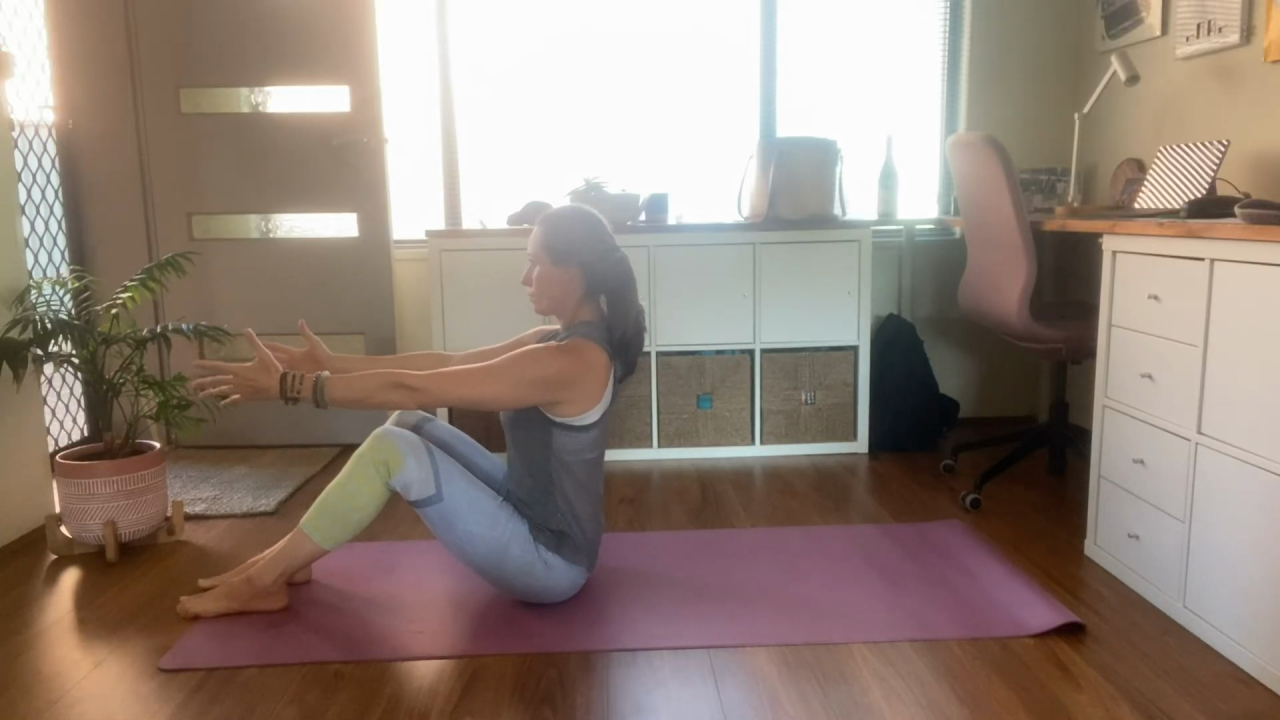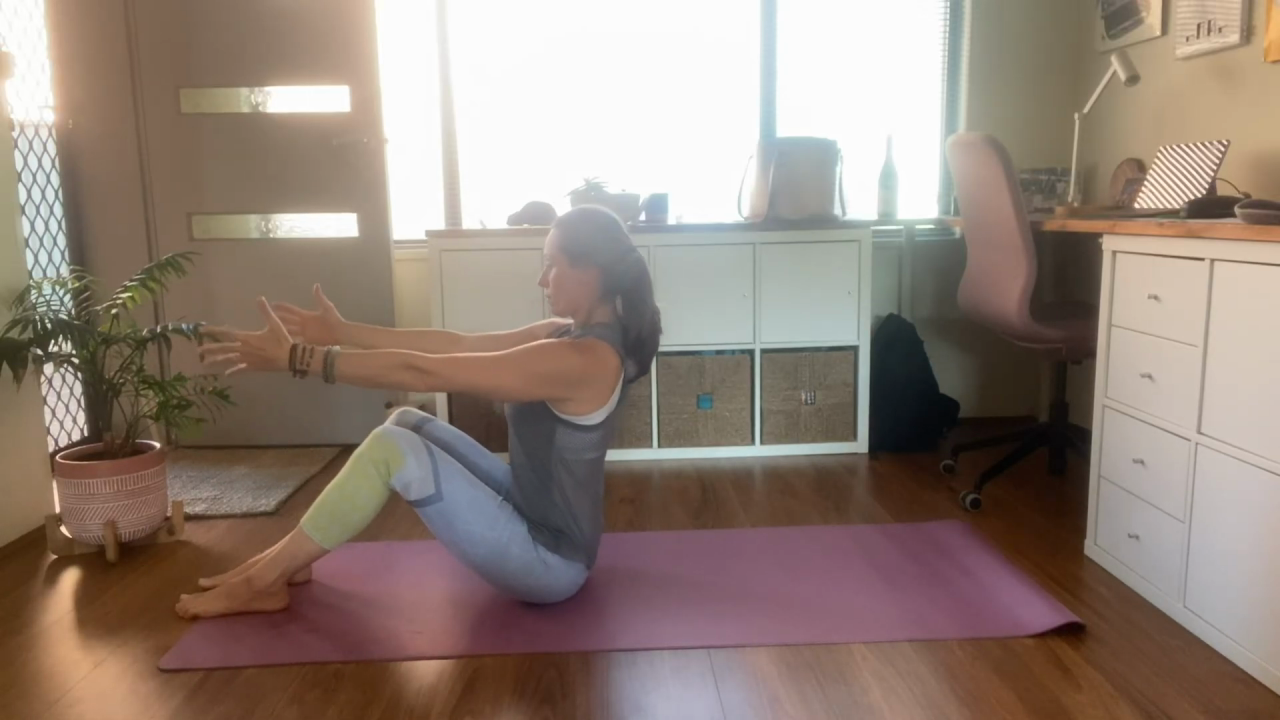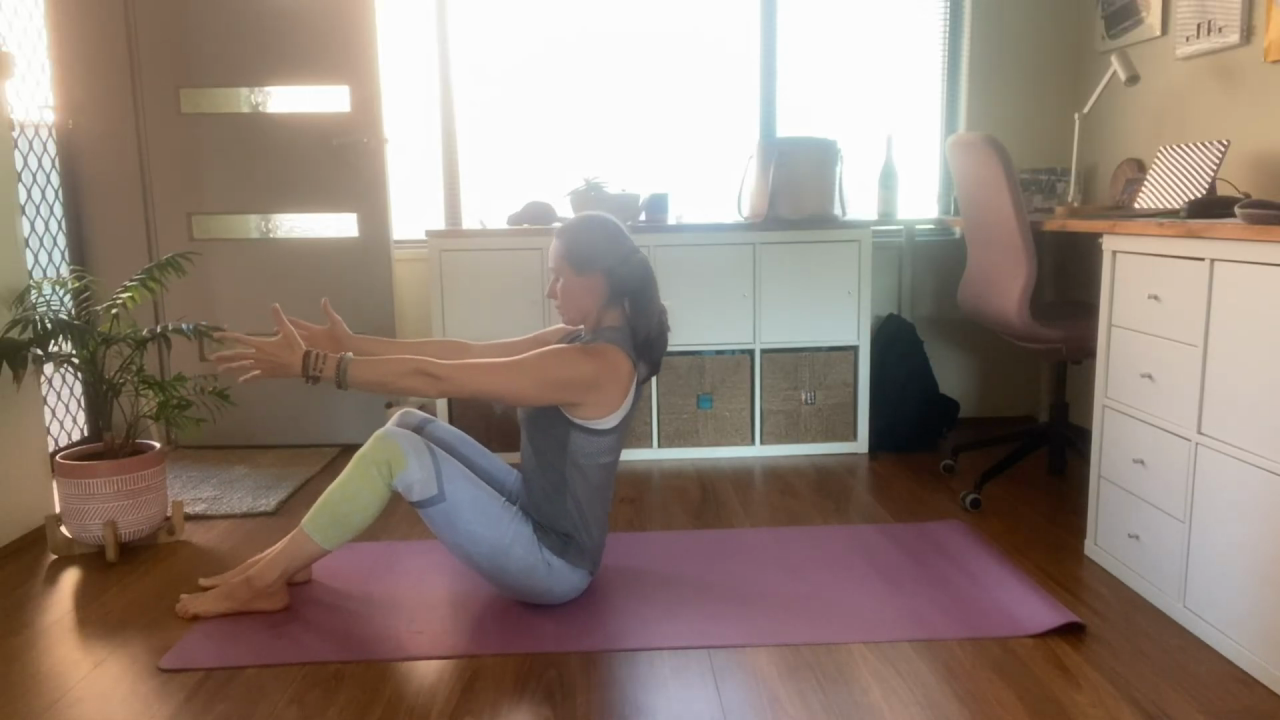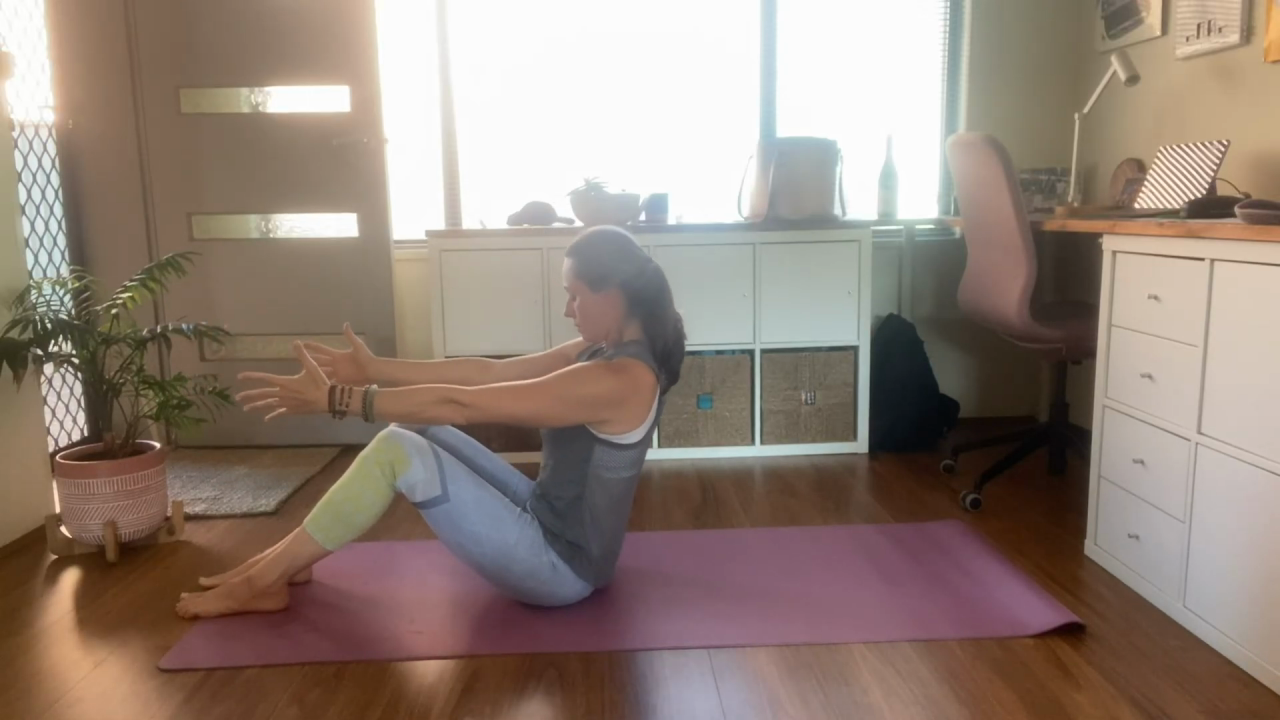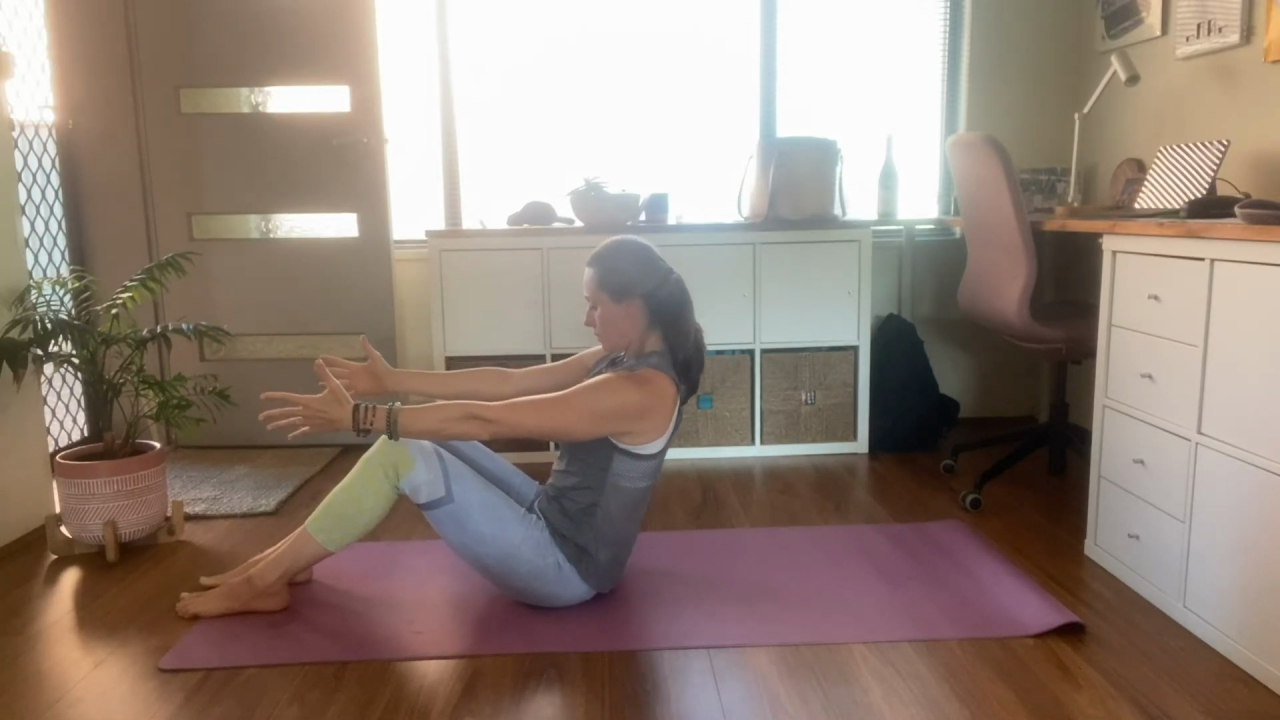
dt=0.5s
person 1, frame 1
left shoulder: (568, 362)
right shoulder: (568, 342)
left elbow: (414, 390)
right elbow: (449, 365)
left wrist: (288, 386)
right wrist: (333, 363)
left hip: (550, 561)
right hip: (536, 518)
left knee: (390, 450)
right knee: (407, 427)
left ankle: (262, 582)
right ankle: (282, 560)
person 1, frame 2
left shoulder: (580, 359)
right shoulder: (575, 337)
left elbow: (424, 373)
right elbow: (458, 347)
left wrist: (298, 358)
right wrist: (344, 333)
left hip: (549, 561)
right hip: (538, 520)
left knee: (389, 450)
right knee: (407, 424)
left ankle: (261, 583)
right ankle: (285, 559)
person 1, frame 3
left shoulder: (592, 366)
right shoulder: (588, 342)
left elbow: (438, 379)
right elbow: (469, 353)
left wrist: (311, 364)
right wrist: (354, 344)
left hip: (553, 561)
right hip: (541, 520)
left knee: (392, 451)
right knee: (408, 426)
left ankle: (261, 583)
right ankle: (283, 560)
person 1, frame 4
left shoulder: (616, 381)
right shoulder: (606, 352)
left elbow: (463, 406)
right elbow: (492, 373)
left wrist: (335, 398)
right wrist: (376, 368)
left hip: (559, 566)
right hip: (550, 525)
left knee: (396, 453)
right knee: (413, 432)
left ankle: (262, 583)
right ankle: (285, 559)
person 1, frame 5
left shoulder: (638, 392)
right shoulder: (624, 361)
left elbow: (485, 421)
right elbow: (510, 382)
left wrist: (359, 416)
right wrist: (395, 381)
left hip: (565, 567)
right hip: (554, 525)
left knee: (400, 456)
right knee: (414, 437)
left ankle: (261, 584)
right ankle: (284, 561)
